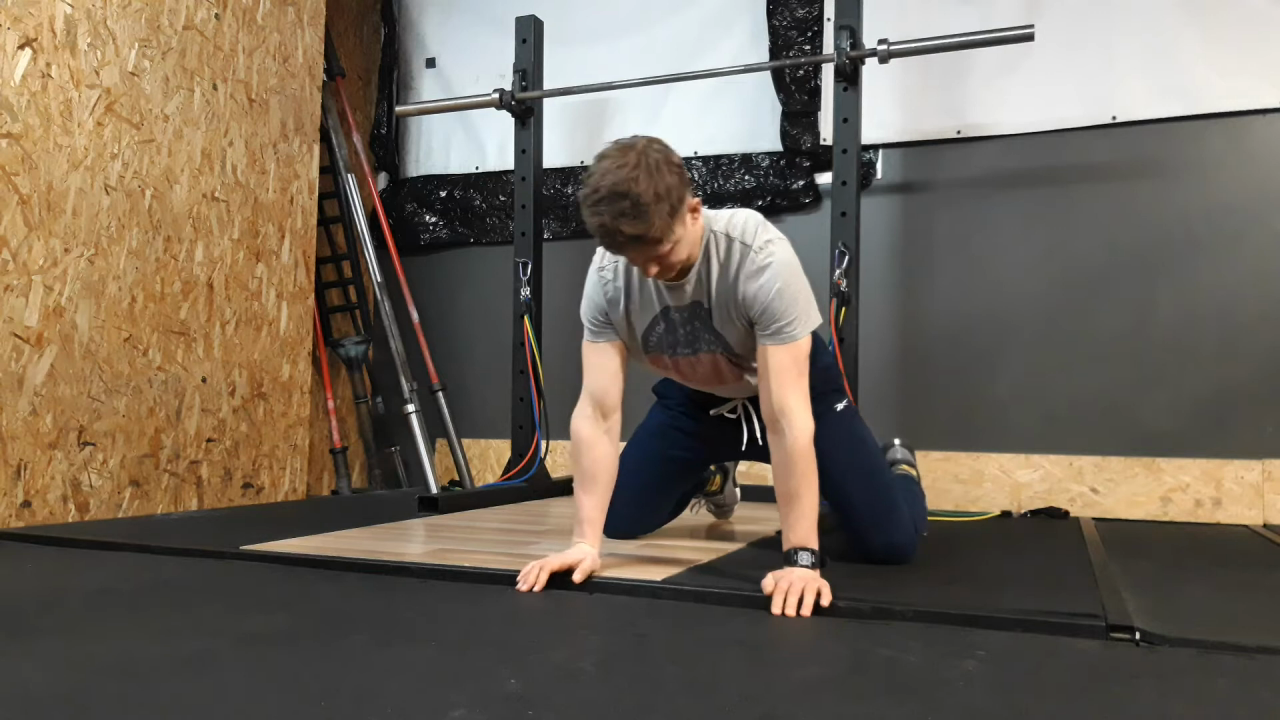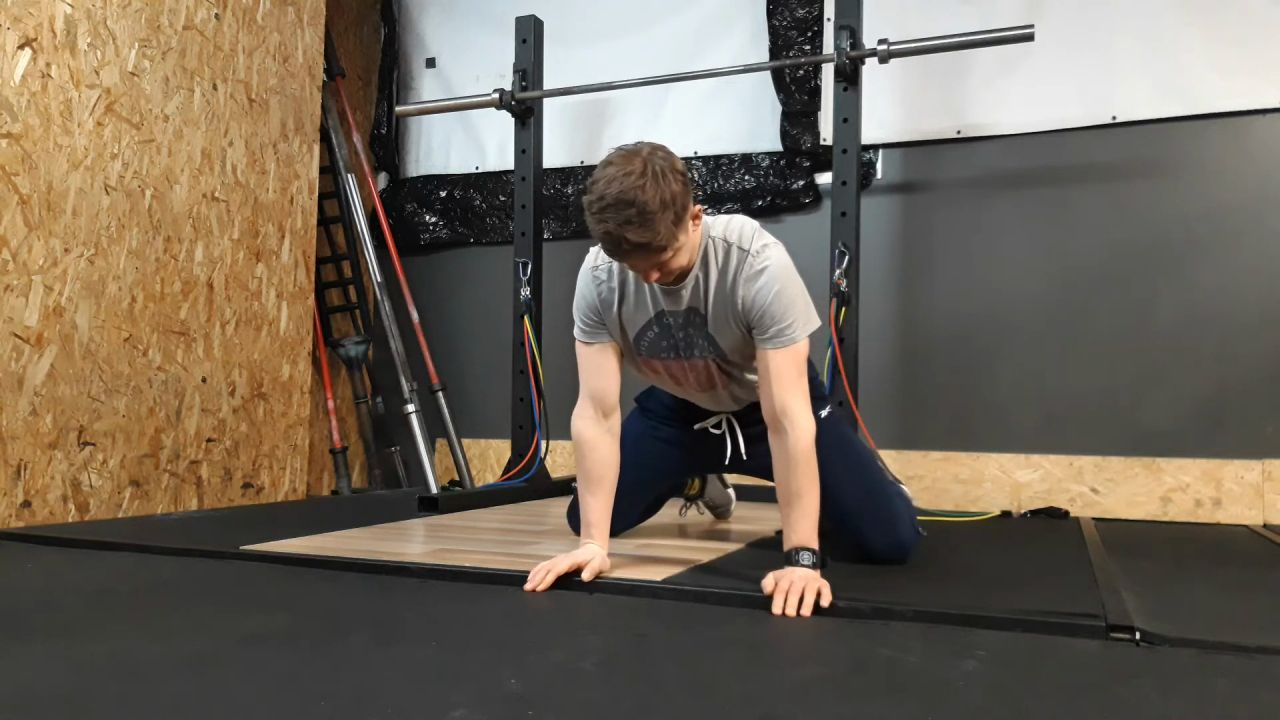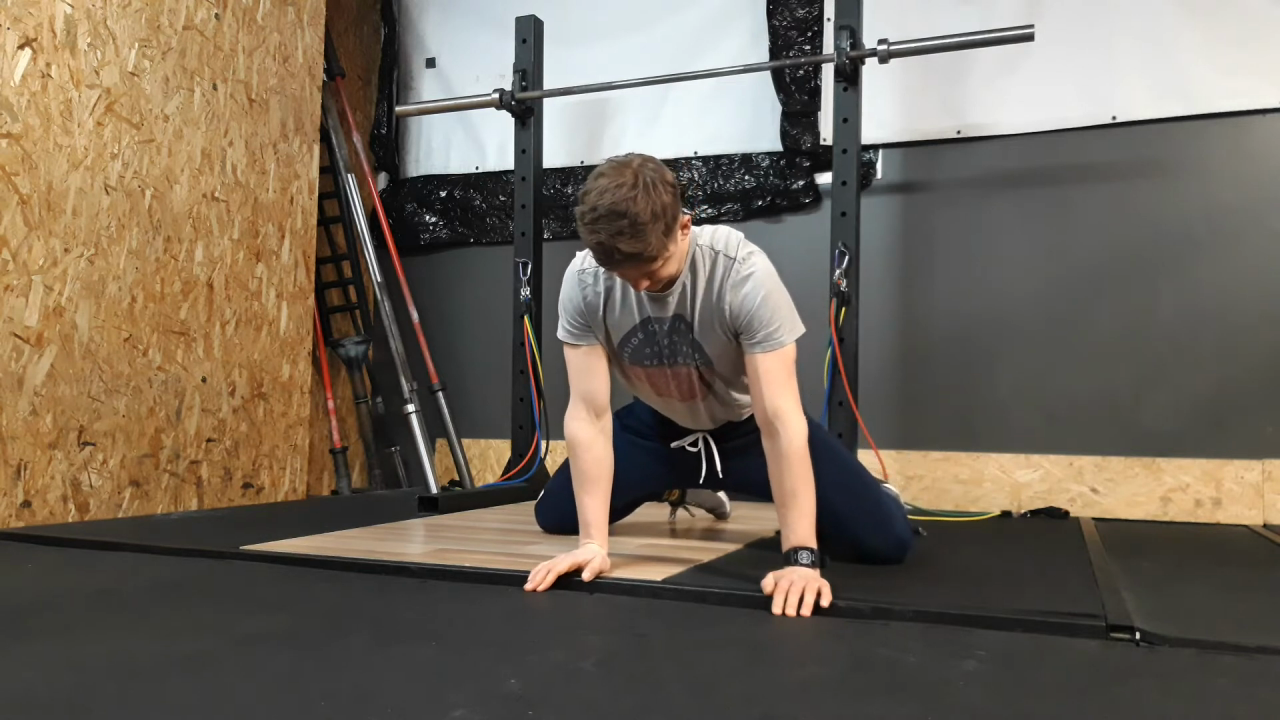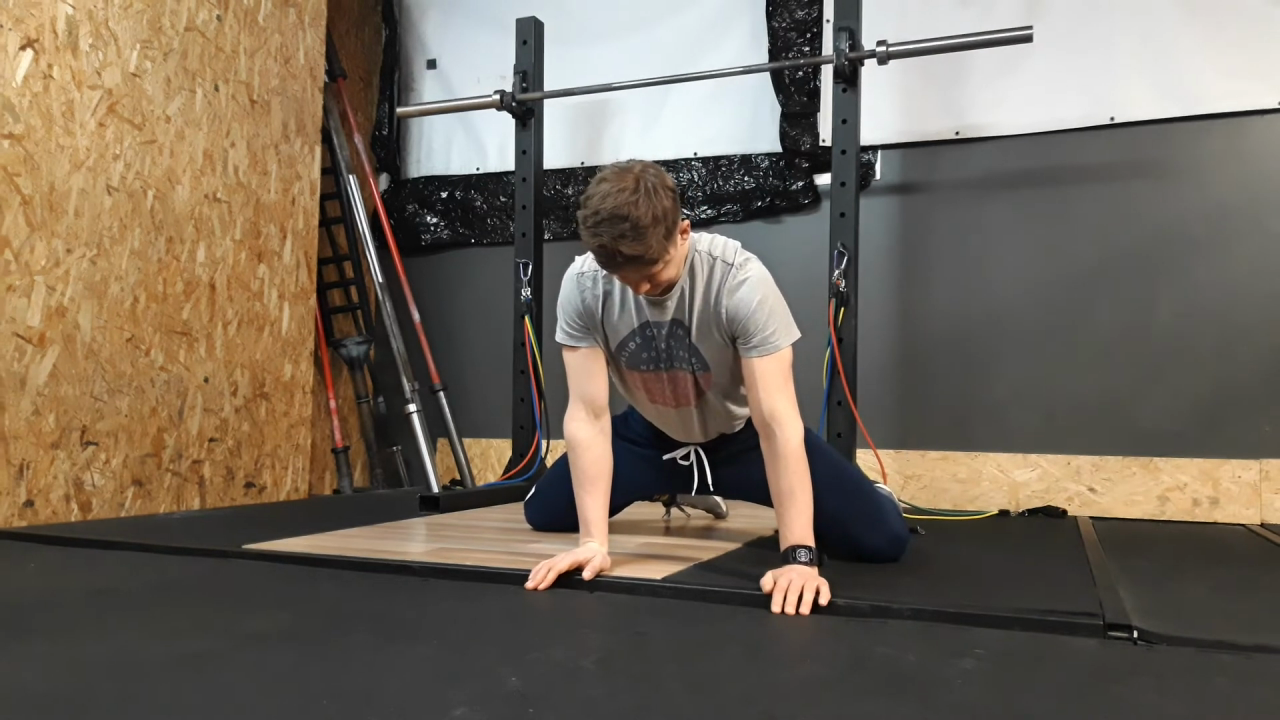
dt=1s
person 1, frame 1
left shoulder: (762, 257)
right shoulder: (607, 276)
left elbow: (784, 419)
right elbow: (598, 413)
left wrist: (801, 557)
right wrist: (585, 542)
left hip: (796, 387)
right hip: (694, 397)
left knee: (890, 542)
right knee: (619, 520)
left ankle: (897, 469)
right ankle: (710, 479)
person 1, frame 2
left shoulder: (758, 263)
right shoulder: (598, 276)
left elbow: (787, 420)
right elbow: (597, 412)
left wrist: (802, 557)
right wrist: (593, 543)
left hip: (766, 404)
right hip: (678, 409)
left knee: (889, 539)
right knee: (584, 519)
right ankle: (696, 482)
person 1, frame 3
left shoulder: (743, 272)
right shoulder: (584, 281)
left elbow: (780, 420)
right elbow: (589, 413)
left wrist: (801, 556)
right wrist: (594, 542)
left hip: (746, 424)
right hip: (659, 425)
left knee: (884, 539)
right knee: (555, 516)
right ankle: (684, 490)
person 1, frame 4
left shoulder: (740, 281)
right shoulder: (582, 285)
left elbow: (777, 423)
right elbow: (587, 415)
left wrist: (799, 554)
right wrist: (594, 541)
left hip: (740, 435)
right hip: (650, 434)
left knee: (882, 538)
right knee: (543, 513)
right ankle: (676, 491)
